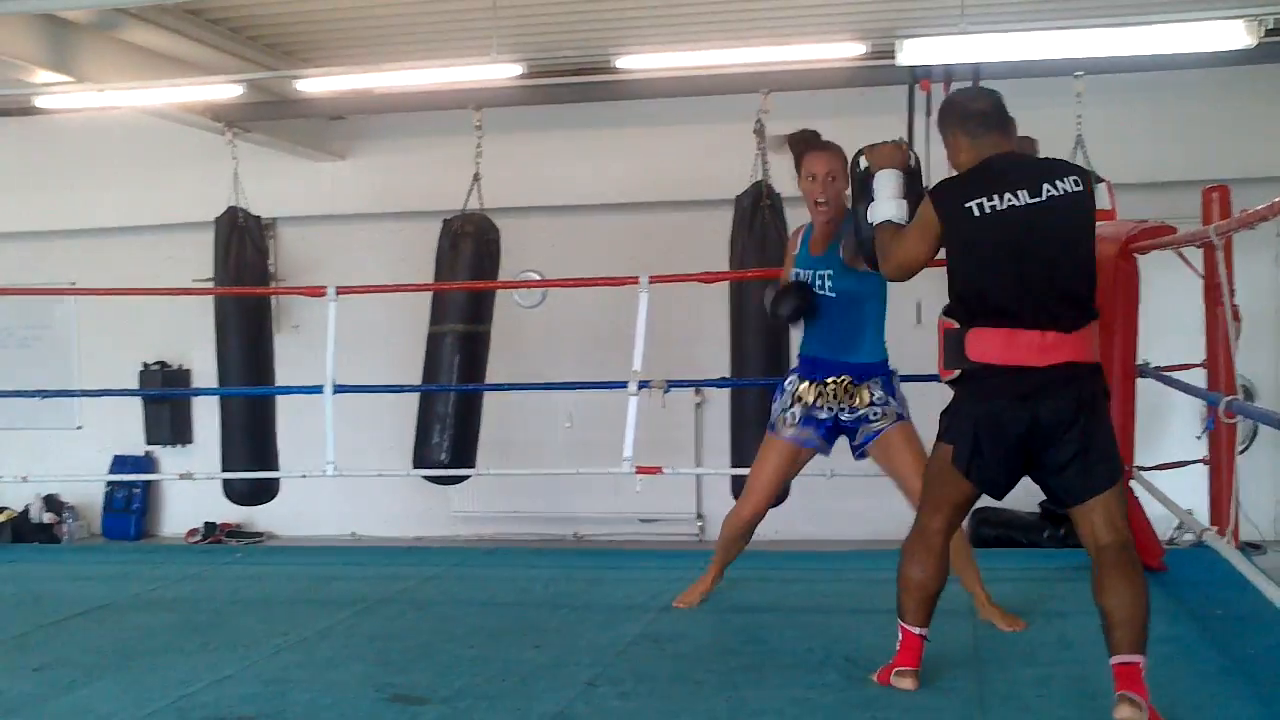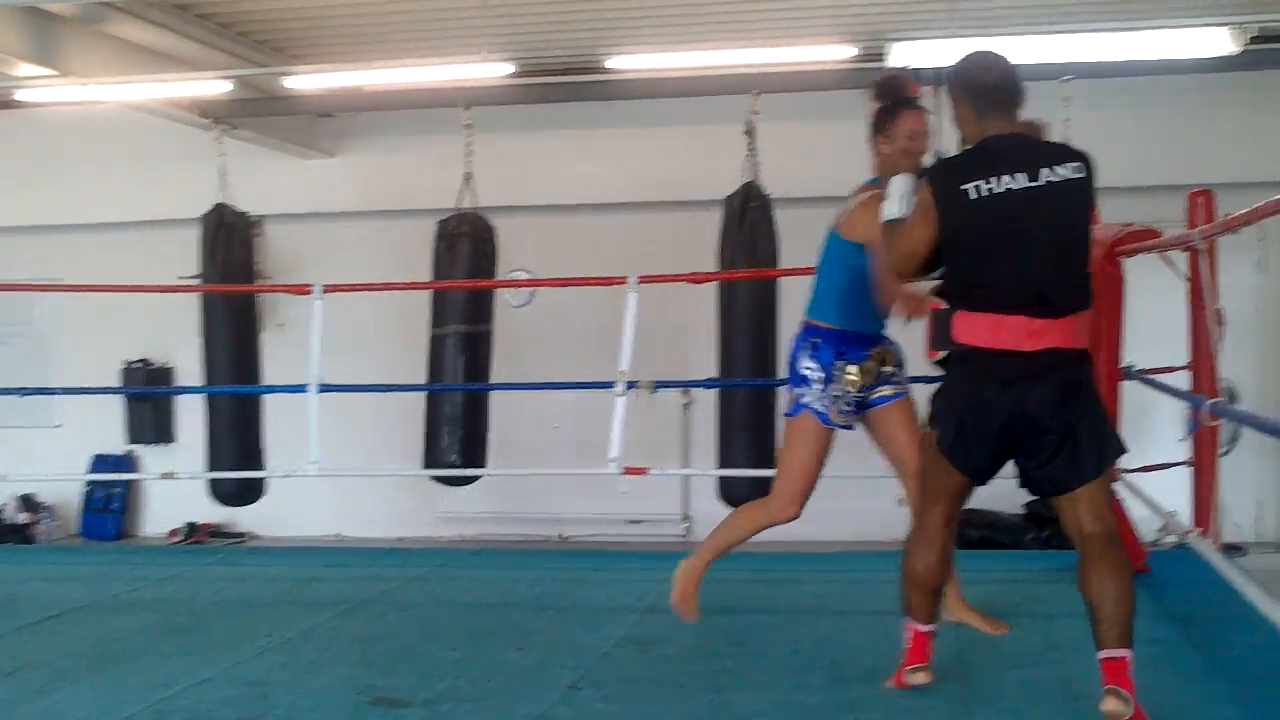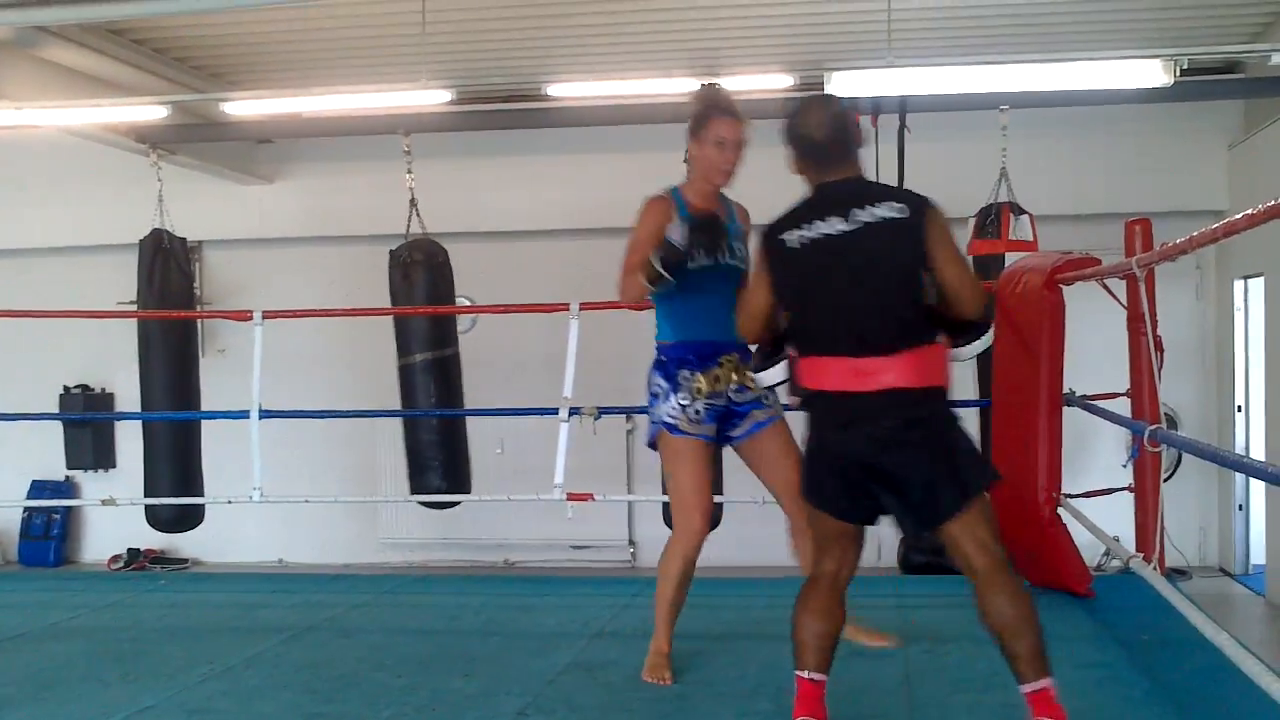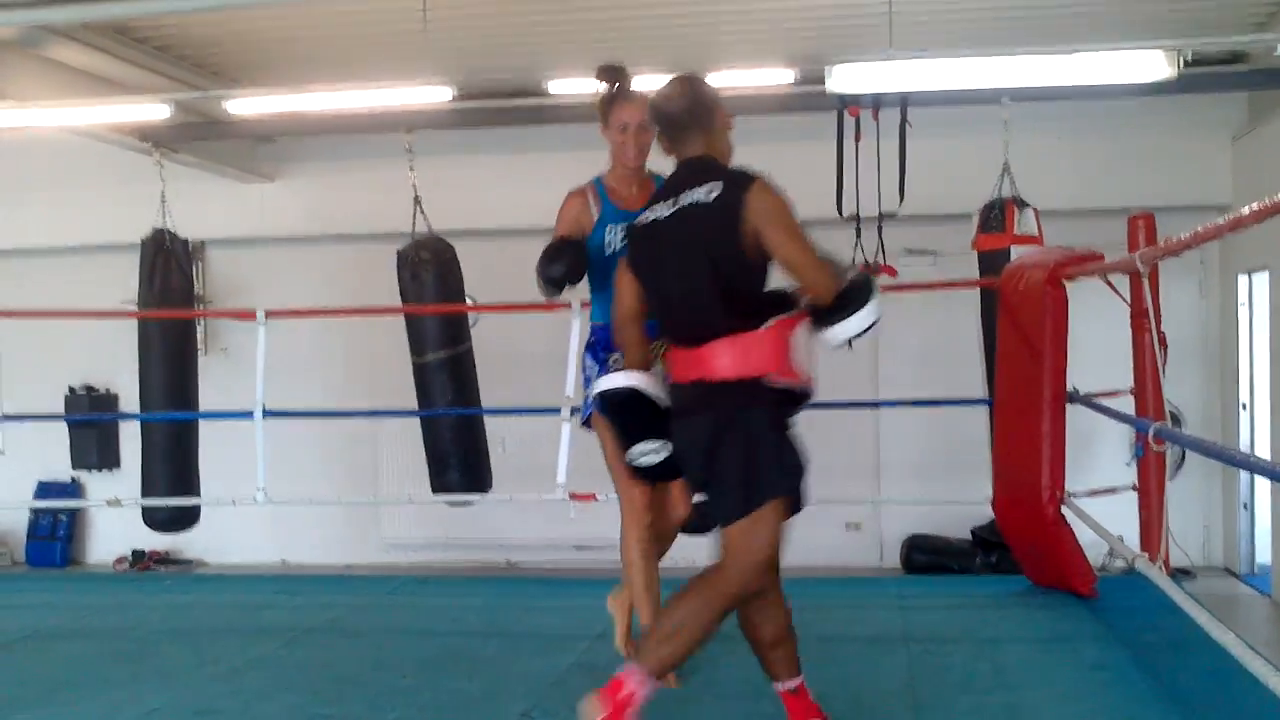
dt=0.4s
person 1, frame 1
left shoulder: (949, 199)
right shoulder: (1077, 180)
left elbow: (893, 262)
left wrist: (886, 179)
left hip: (990, 389)
right hip: (1072, 387)
left knee: (932, 524)
right knee: (1111, 541)
left ankle: (906, 661)
person 1, frame 2
left shoulder: (944, 183)
right shoulder: (1076, 169)
left elbow: (900, 261)
left wrist: (899, 190)
left hip: (976, 375)
right hip: (1060, 374)
left knee: (933, 516)
right knee: (1096, 531)
left ankle: (915, 655)
person 1, frame 3
left shoulder: (781, 237)
right shoulder: (914, 213)
left elbow: (752, 327)
right elbow: (969, 307)
left hip: (834, 422)
right hip: (913, 416)
left knee: (829, 567)
right knee: (987, 562)
person 1, frame 4
left shoulder: (644, 222)
right shoulder: (745, 191)
left elbow: (628, 326)
right elbow: (818, 282)
right wrist: (847, 282)
left hip: (694, 403)
right hip: (742, 404)
left knee: (756, 560)
right knee: (747, 568)
person 2, frame 1
right shoulder: (797, 240)
right wrist: (785, 303)
left hip: (870, 387)
right hip: (808, 385)
right knee: (751, 503)
left ankle: (983, 600)
right ankle: (713, 573)
person 2, frame 2
left shoulder: (886, 199)
right shoulder: (877, 206)
right elbow: (897, 298)
left hip: (874, 357)
right hip: (826, 357)
left knee: (921, 478)
right knee: (786, 503)
left ankle: (952, 601)
right ankle: (695, 568)
person 2, frame 3
left shoulder: (734, 214)
right shoulder: (663, 210)
right elbow: (628, 290)
right wrist: (674, 254)
left hip: (735, 370)
right hip: (680, 374)
left knee: (799, 501)
right knee: (693, 527)
right ankle: (659, 643)
person 2, frame 4
right shoulder: (584, 201)
right elbow: (553, 286)
right wrist: (554, 273)
right hip: (612, 360)
left knee: (675, 508)
right knee: (639, 508)
left ankle: (626, 596)
